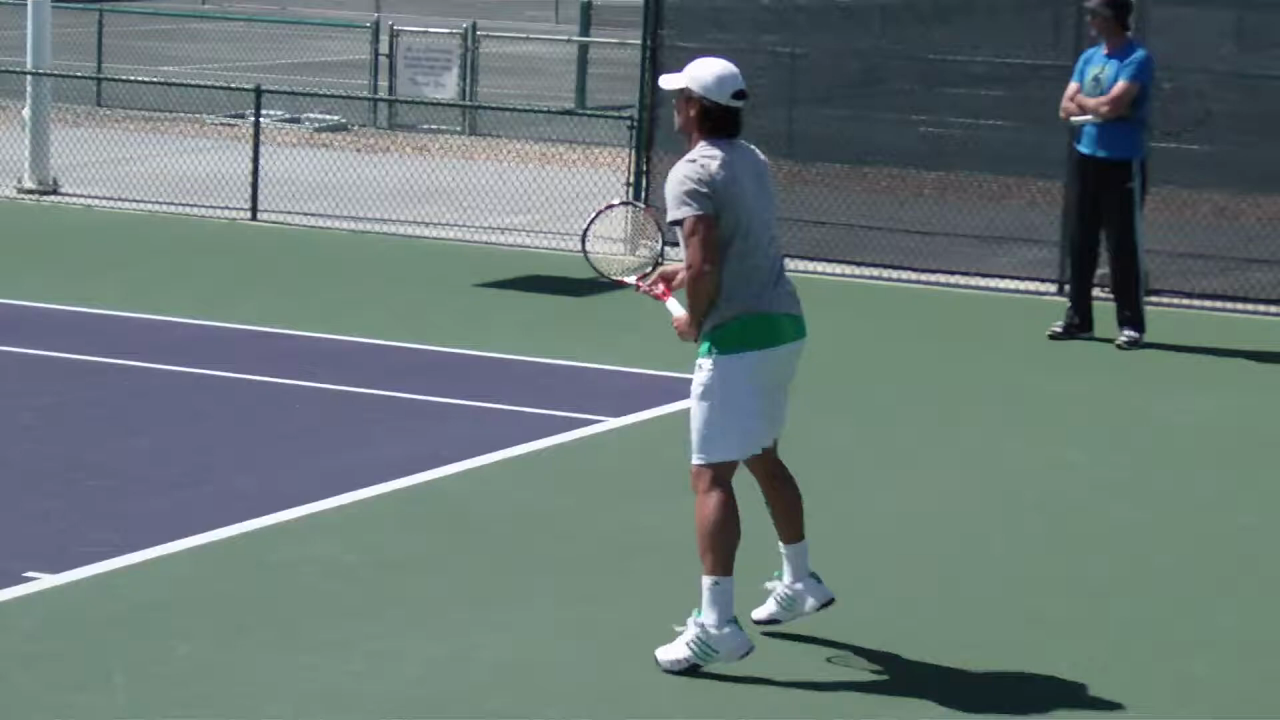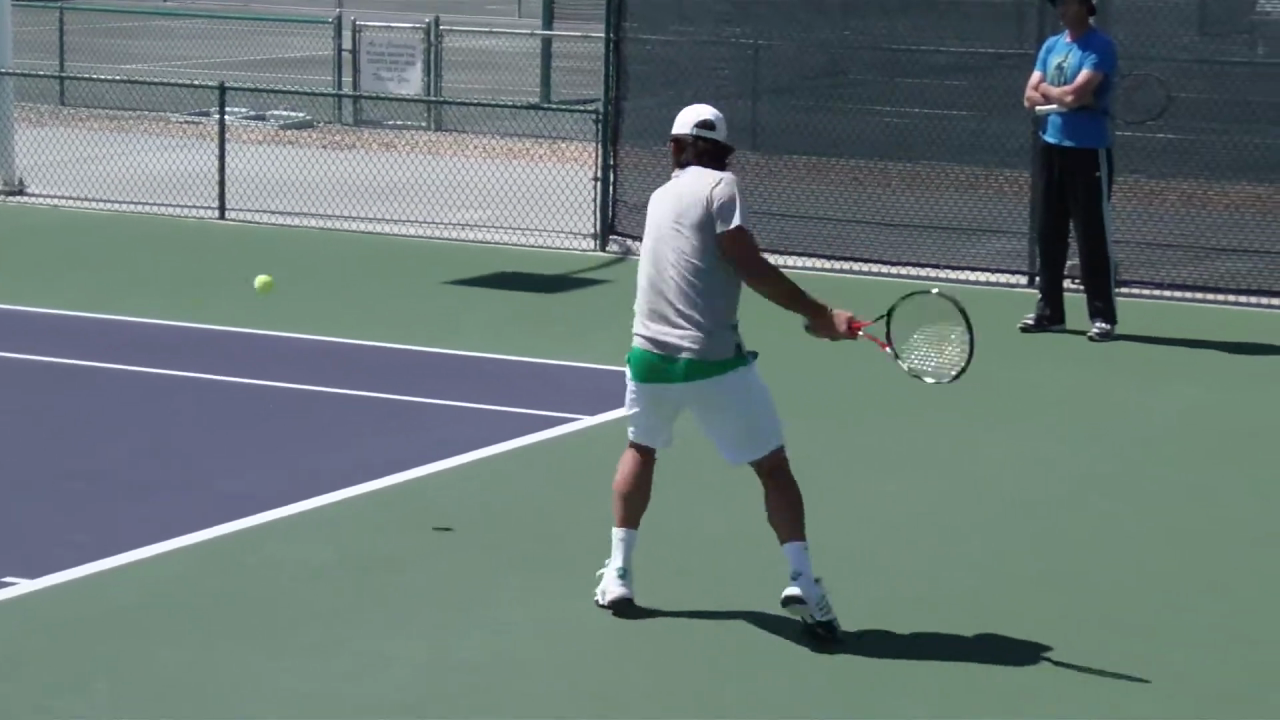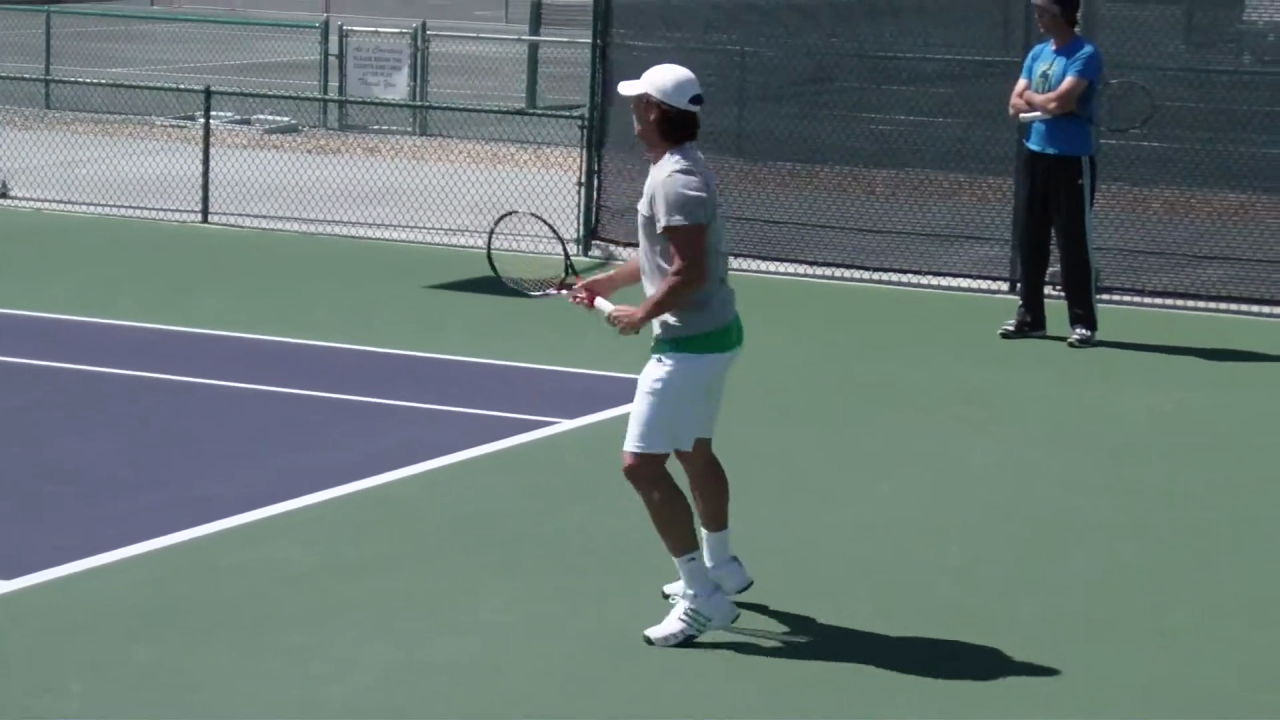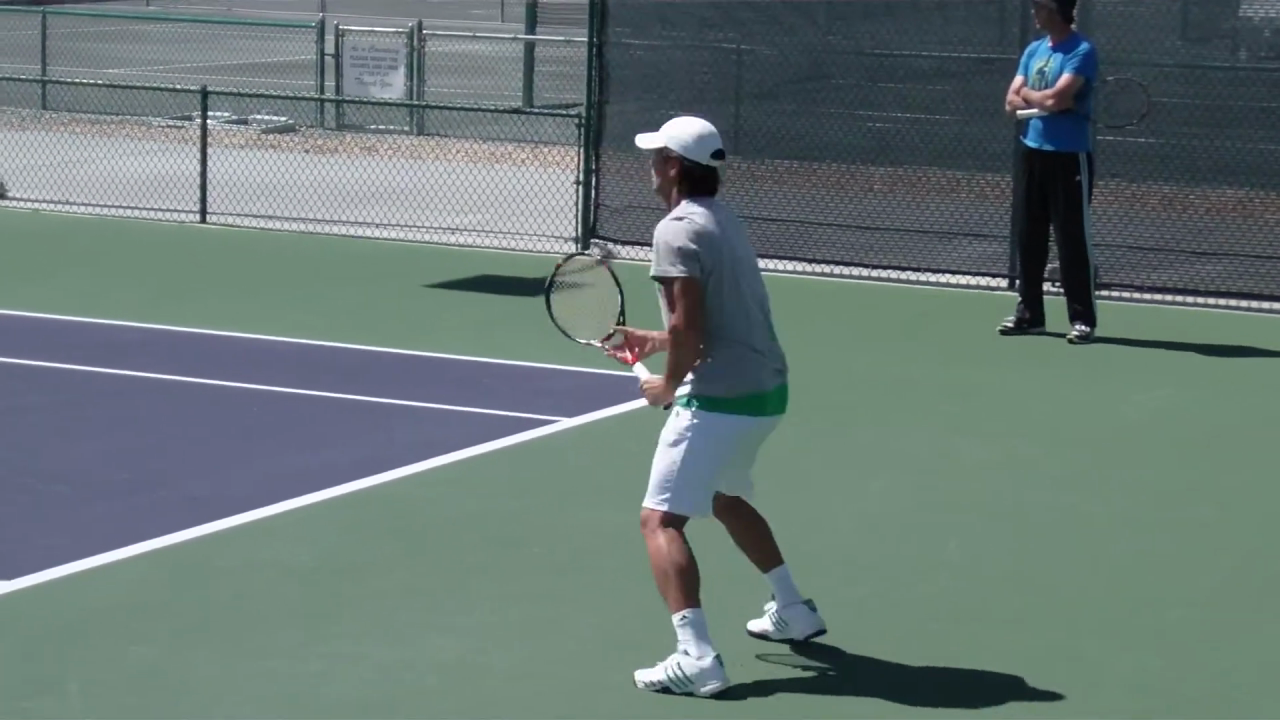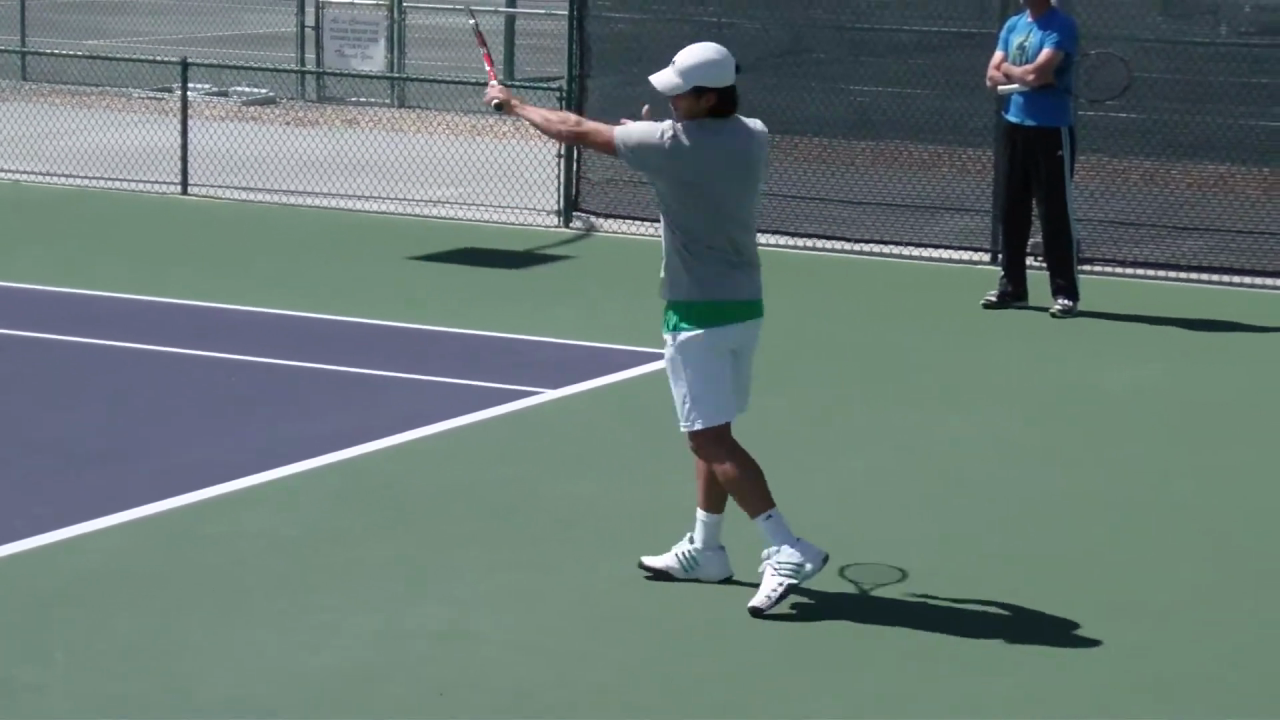
dt=1s
person 1, frame 1
left shoulder: (691, 174)
right shoulder: (753, 160)
left elbow: (704, 266)
left wrist: (692, 318)
right wrist: (681, 274)
left hip: (740, 336)
right hip: (784, 325)
left knee: (711, 478)
right knee: (762, 457)
left ankle: (715, 626)
right ankle: (799, 581)
person 1, frame 2
left shoulder: (660, 196)
right shoulder: (721, 187)
right elbow: (754, 270)
left wrist: (801, 311)
right wrist: (816, 311)
left hip: (651, 359)
right hip: (714, 363)
left knee: (639, 451)
right knee: (774, 467)
left ankle: (617, 575)
right ankle: (803, 585)
person 1, frame 3
left shoulder: (673, 180)
right shoulder: (686, 166)
left elbow: (690, 271)
left wrist: (640, 316)
right wrist: (604, 282)
left hip: (690, 343)
right hip: (717, 333)
left knee: (643, 466)
right knee: (693, 449)
left ankle: (704, 598)
right ankle: (722, 566)
person 1, frame 4
left shoulder: (676, 232)
right shoulder: (717, 221)
left elbow: (689, 329)
left wrist: (668, 385)
right wrist: (653, 341)
left hip: (723, 399)
right hip: (763, 391)
left knee: (660, 521)
right knee: (719, 497)
left ankle: (696, 657)
right ankle: (792, 608)
person 1, frame 5
left shoulder: (669, 141)
right shoulder: (755, 136)
left elbow: (577, 130)
left wrist: (512, 103)
left hip: (701, 314)
right hip: (746, 305)
left knee: (712, 439)
right knee: (709, 430)
left ankle: (788, 551)
right ankle: (703, 548)
person 2, frame 1
left shoulder: (1138, 58)
right shoulder: (1088, 57)
left elbow: (1110, 105)
right elbow: (1066, 108)
left wrist: (1083, 100)
right wrist: (1100, 109)
left hip: (1122, 163)
right hip: (1086, 158)
left knee: (1124, 247)
right knee: (1080, 243)
left ankle: (1131, 324)
right ankle: (1078, 318)
person 2, frame 2
left shoulder: (1100, 46)
right shoulder: (1050, 46)
left elbow: (1074, 94)
right elbow: (1030, 97)
left wrist: (1046, 88)
right wrist: (1064, 97)
left hip: (1088, 153)
right hip: (1050, 149)
left knee: (1093, 238)
right knee: (1048, 234)
left ankle: (1103, 315)
right ankle: (1049, 310)
person 2, frame 3
left shoulder: (1085, 54)
right shoulder: (1037, 53)
left elbow: (1057, 101)
right elbow: (1015, 105)
left wrist: (1031, 95)
right wrist: (1049, 106)
left hip: (1071, 161)
right hip: (1034, 155)
left knee: (1074, 245)
right knee: (1029, 240)
left ankle: (1083, 323)
right ankle: (1029, 317)
person 2, frame 4
left shoulder: (1082, 51)
right shoulder: (1033, 50)
left elbow: (1054, 99)
right elbow: (1011, 102)
left wrist: (1027, 93)
right wrist: (1041, 101)
left hip: (1068, 158)
right hip: (1032, 153)
left knee: (1073, 240)
right knee: (1027, 236)
left ankle: (1083, 318)
right ankle: (1029, 312)
person 2, frame 5
left shoulder: (1061, 26)
left elbow: (1035, 73)
right elbow: (992, 77)
left wrist: (1008, 68)
right wrist: (1023, 75)
left hip: (1050, 131)
right hip: (1013, 126)
left knee: (1055, 214)
right knee: (1011, 210)
left ankle: (1065, 292)
right ankle: (1012, 286)
